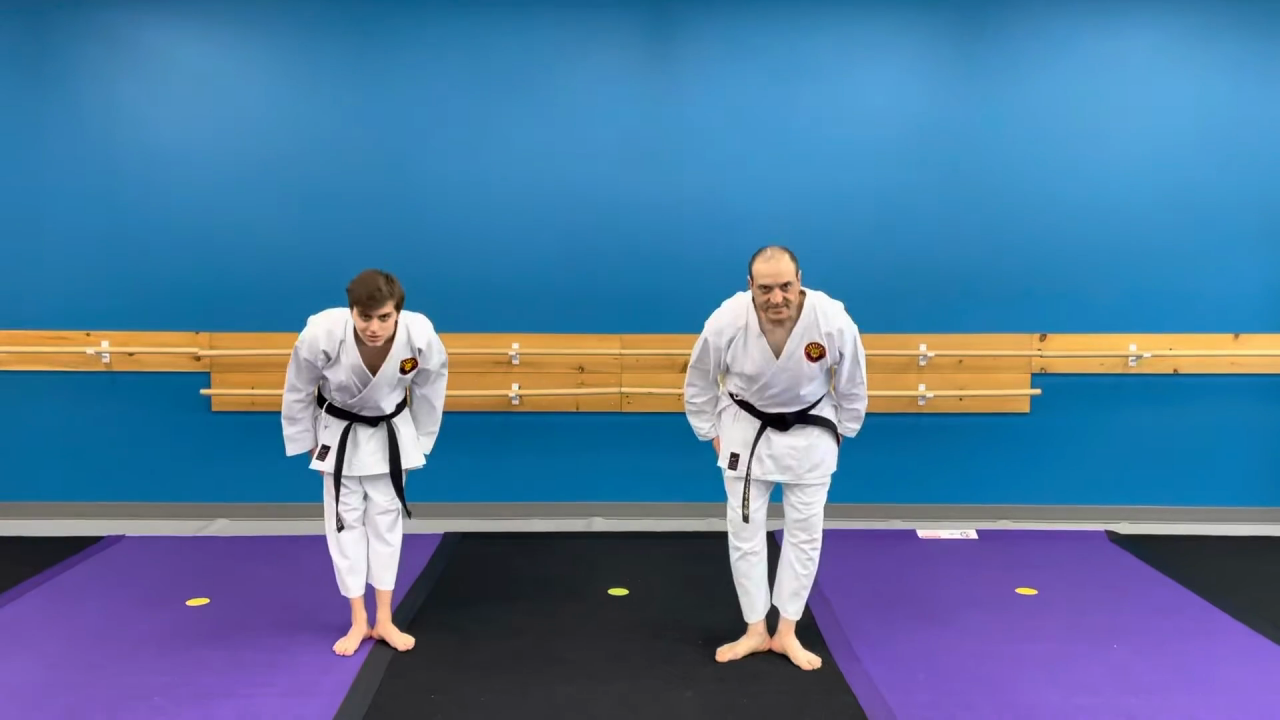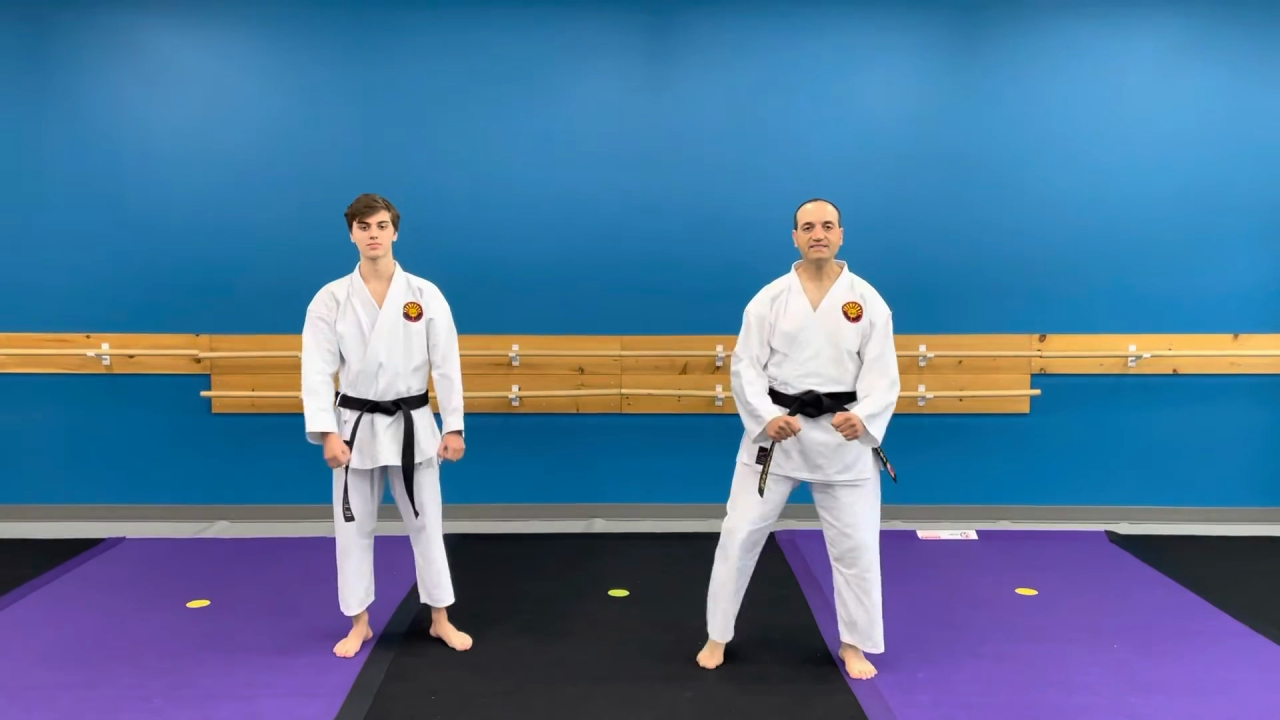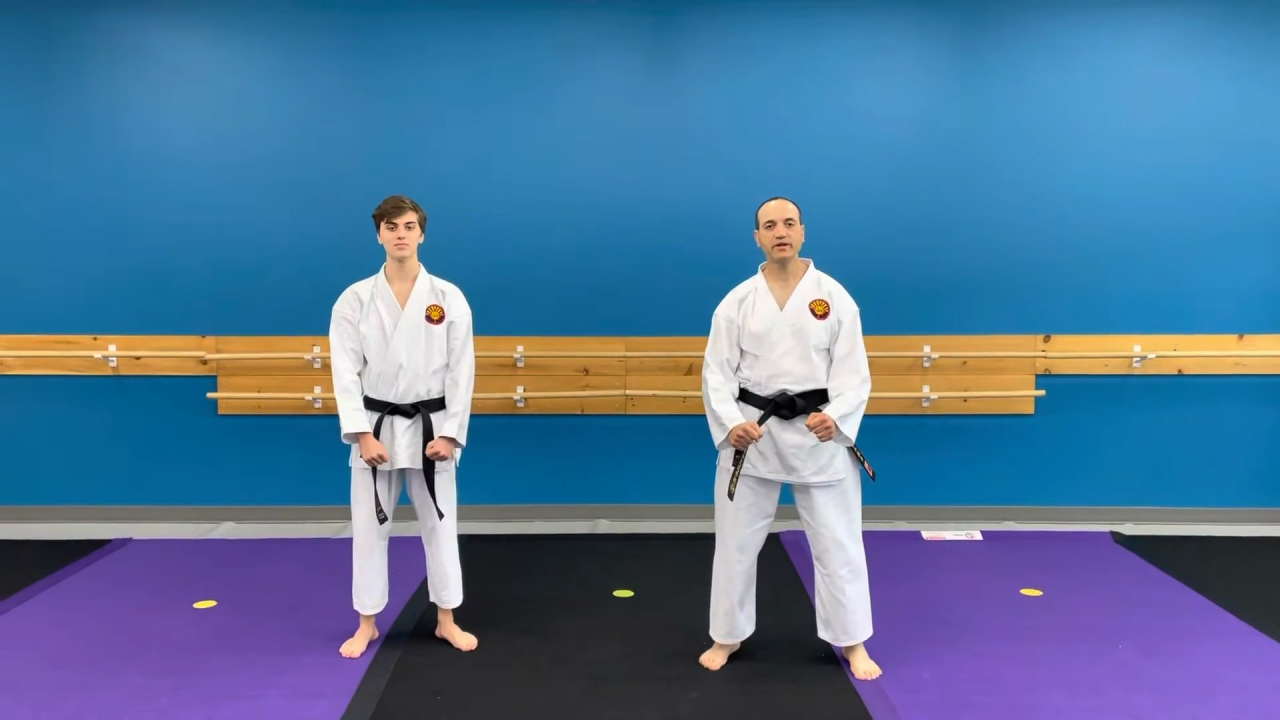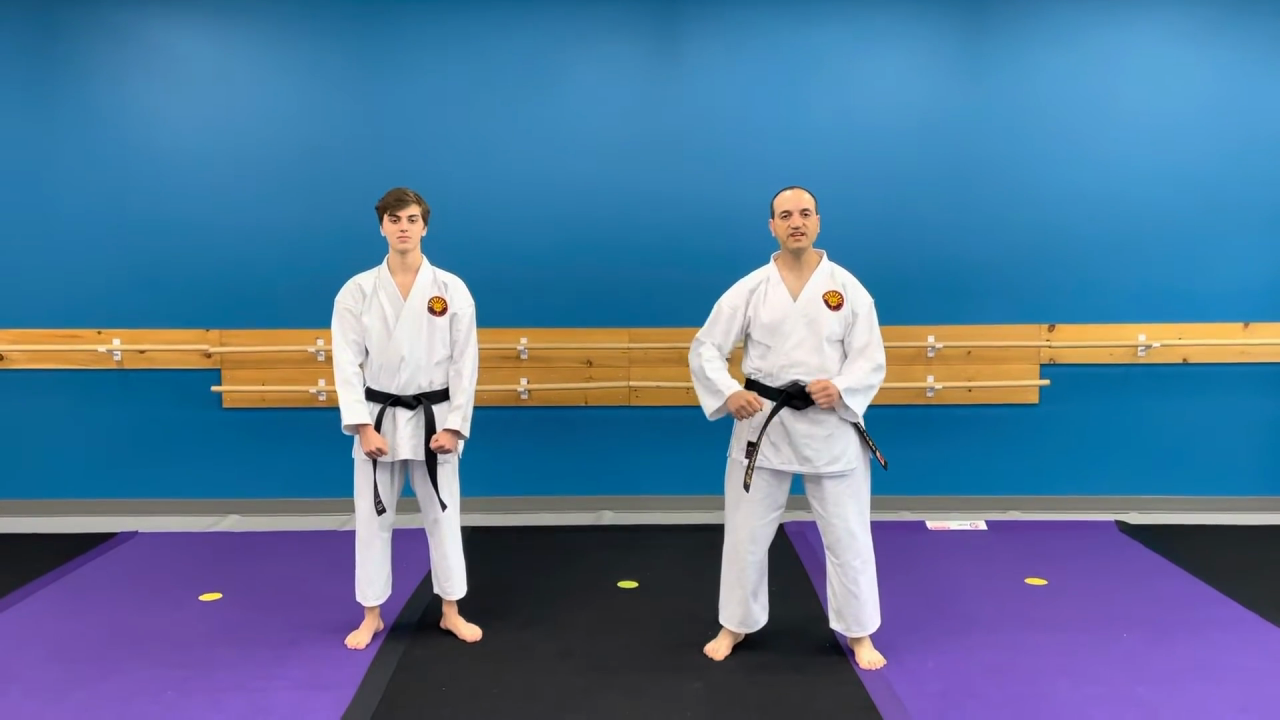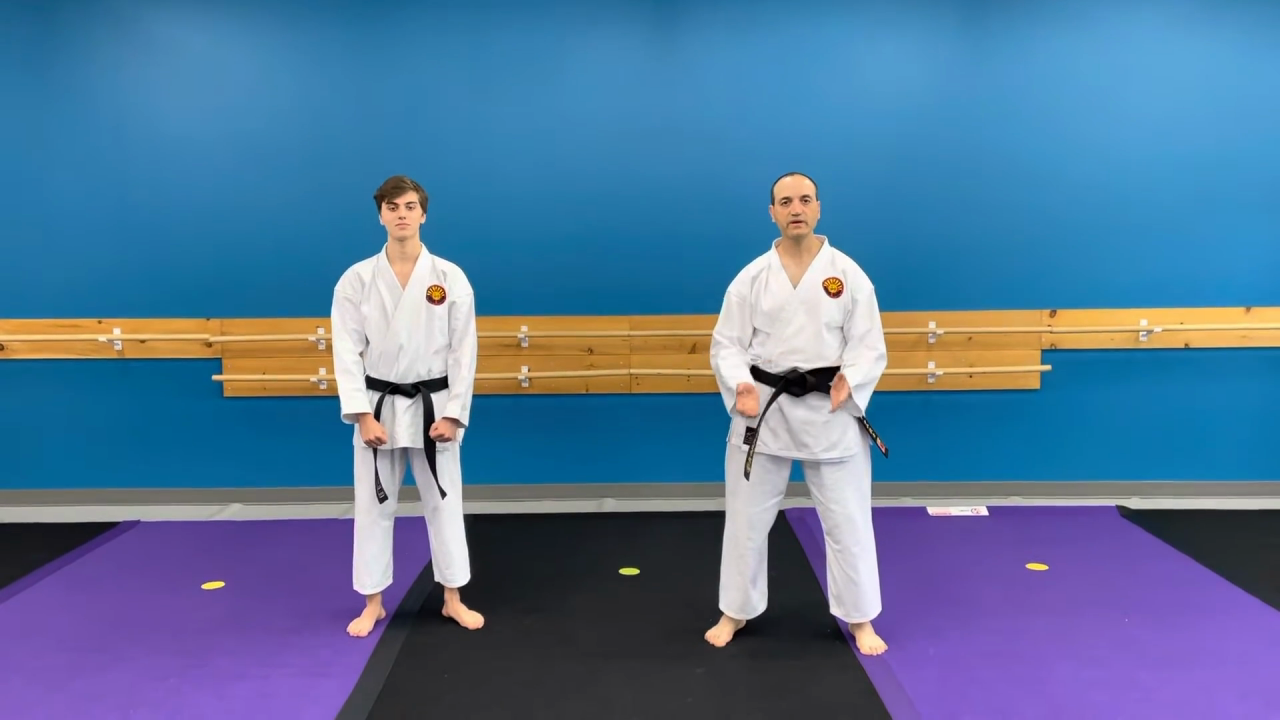
dt=1s
person 1, frame 1
left shoulder: (834, 322)
right shoulder: (725, 323)
left elbow: (852, 385)
right elbow: (700, 382)
left wrist: (840, 431)
right wrist: (712, 431)
left hip: (808, 432)
right hip: (746, 428)
left knee: (805, 530)
right knee: (745, 529)
left ankle: (787, 631)
right ankle: (756, 629)
person 1, frame 2
left shoulder: (867, 300)
right shoulder: (770, 298)
left elbow: (883, 374)
right elbow: (745, 366)
left wrist: (862, 417)
right wrist: (767, 417)
left hip: (843, 434)
right hip: (776, 430)
left knee: (855, 544)
right knee: (740, 532)
left ankle: (854, 643)
right ankle: (719, 632)
person 1, frame 3
left shoulder: (833, 296)
right shoulder: (737, 301)
left elbow: (853, 371)
right elbow: (717, 372)
left wrist: (835, 417)
right wrist: (730, 423)
left hip: (818, 433)
right hip: (752, 433)
left knee: (837, 543)
right knee: (736, 541)
left ankle: (852, 642)
right ankle: (728, 636)
person 1, frame 4
left shoulder: (847, 287)
right shoulder: (749, 289)
left elbow: (871, 358)
right elbow: (705, 348)
left wrist: (842, 390)
right wrist: (727, 392)
left hip: (830, 424)
right hip: (762, 422)
left knee: (848, 535)
right knee: (747, 532)
left ankle: (859, 633)
right ankle: (735, 625)
person 1, frame 5
left shoulder: (847, 273)
right shoulder: (751, 277)
left elbow: (871, 347)
right elbow: (726, 344)
left wrist: (850, 383)
right wrist: (740, 388)
left hip: (830, 412)
right hip: (764, 411)
left knee: (848, 521)
right knee: (746, 518)
left ankle: (859, 619)
right ankle: (736, 611)
person 2, frame 1
left shoulder: (421, 335)
right shoulder: (321, 334)
left elbow: (431, 388)
right elbow: (298, 393)
left wrist: (420, 442)
right wrist: (307, 442)
left hip: (389, 431)
right hip: (338, 429)
left knee: (386, 518)
right knee: (345, 518)
left ankle: (383, 619)
right ankle: (358, 620)
person 2, frame 2
left shoulder: (425, 294)
right shoulder: (331, 298)
left elbow: (446, 363)
right elbow: (318, 368)
left wrist: (454, 426)
right wrist: (327, 432)
left hip: (411, 424)
right hip: (357, 426)
left knee: (425, 522)
right knee: (354, 527)
left ankle: (440, 619)
right ankle: (359, 624)
person 2, frame 3
left shoulder: (448, 297)
right shoulder: (355, 299)
left elbow: (460, 370)
right elbow: (345, 371)
left wrist: (449, 433)
right wrist: (362, 434)
left hip: (431, 426)
right hip: (376, 428)
left knee: (439, 524)
right knee: (369, 526)
left ankle: (446, 620)
right ankle: (367, 623)
person 2, frame 4
left shoulder: (451, 289)
right shoulder: (357, 291)
left elbow: (464, 362)
right elbow: (347, 362)
left wrist: (453, 426)
right wrist: (363, 426)
left hip: (434, 418)
right hip: (379, 418)
left knee: (442, 514)
right knee: (372, 517)
left ankle: (451, 611)
right ankle: (371, 615)
person 2, frame 5
left shoulder: (450, 277)
right shoulder: (356, 279)
left elbow: (463, 350)
right elbow: (347, 351)
left wrist: (452, 414)
right wrist: (362, 415)
left hip: (433, 405)
right hip: (379, 406)
left knee: (443, 502)
right knee: (373, 506)
left ankle: (453, 599)
right ankle: (373, 603)
